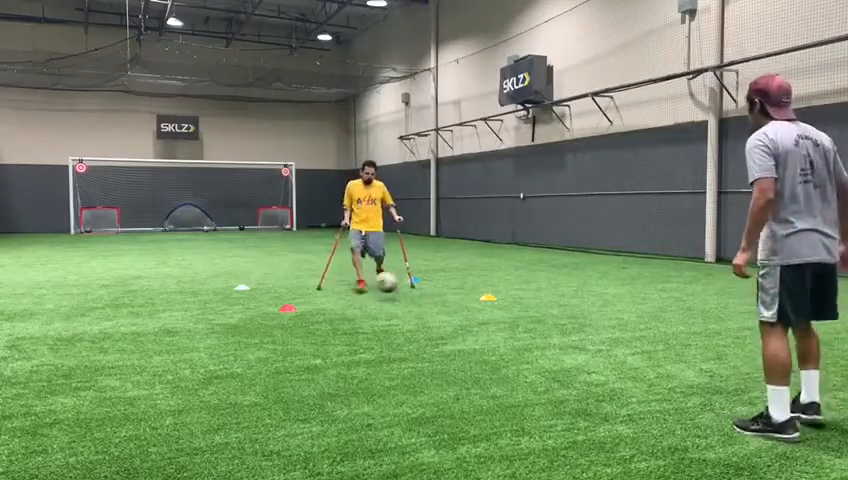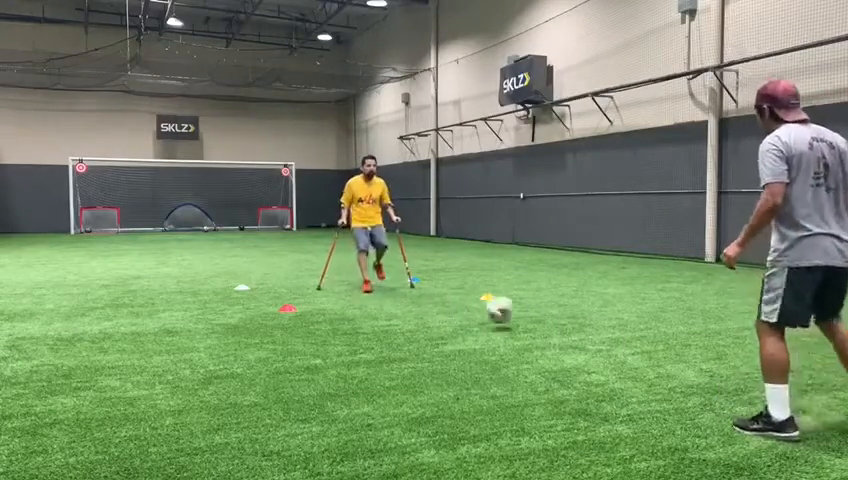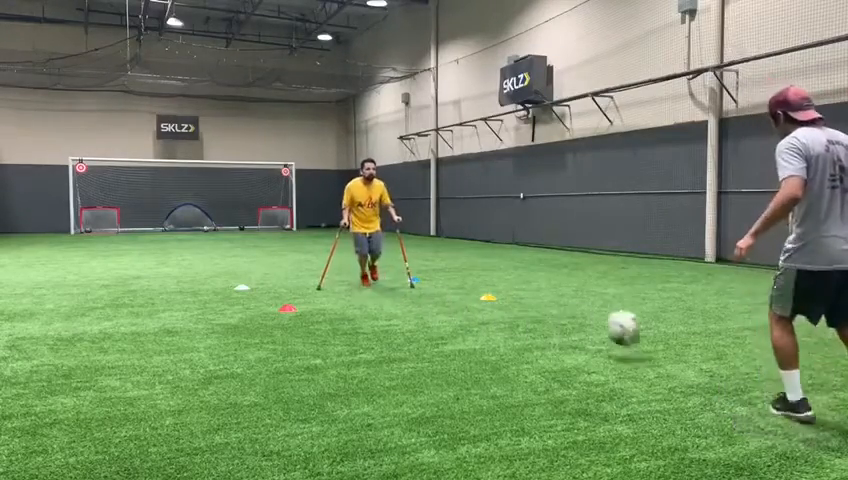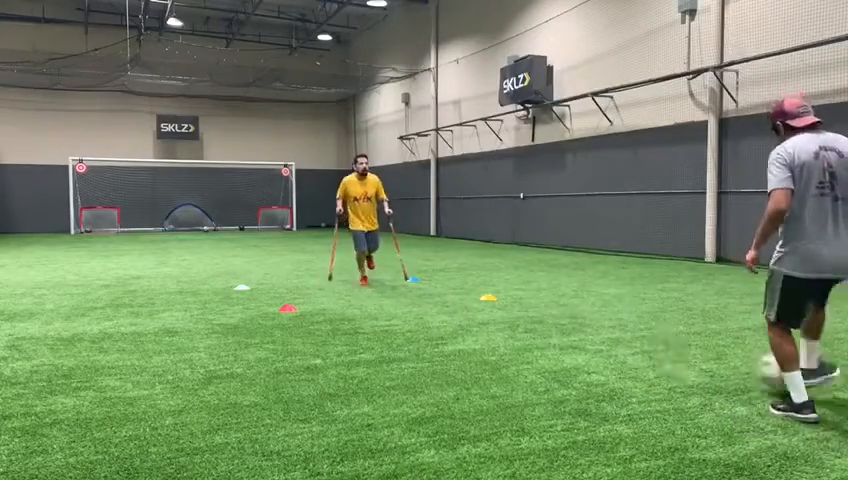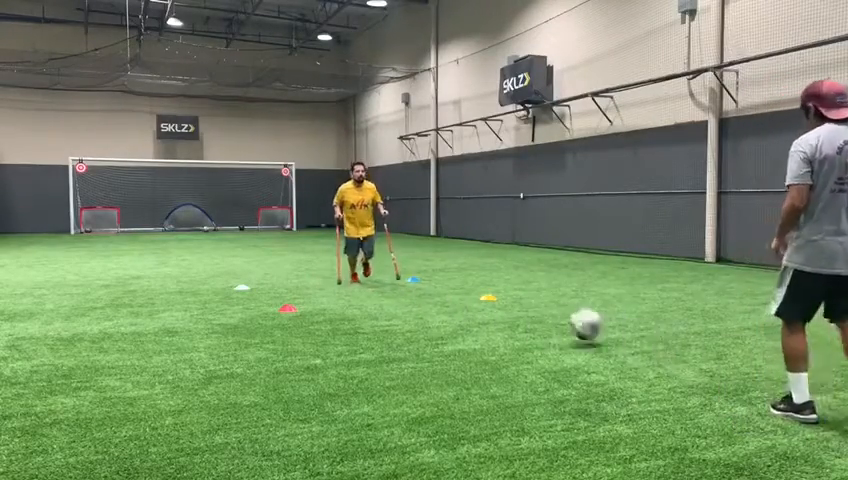
dt=0.3s
person 1, frame 1
left shoulder: (761, 138)
left elbow: (765, 195)
left wrist: (745, 249)
left hip: (785, 250)
left knee: (773, 328)
right knee: (804, 324)
left ankle: (779, 418)
right ankle: (809, 402)
person 1, frame 2
left shoulder: (776, 143)
left elbow: (773, 200)
left wrist: (740, 243)
left hip: (797, 252)
left knee: (770, 329)
left ankle: (779, 417)
person 1, frame 3
left shoulder: (792, 143)
left elbow: (792, 194)
left wrist: (752, 235)
left hip: (809, 254)
left knee: (780, 318)
left ankle: (796, 399)
person 1, frame 4
left shoulder: (784, 152)
left elbow: (779, 206)
left wrist: (756, 247)
left hip: (798, 256)
left knee: (779, 323)
right knee: (813, 304)
left ankle: (799, 400)
right ankle: (812, 364)
person 1, frame 5
left shoulder: (807, 143)
left elbow: (796, 202)
left wrist: (780, 237)
left hip: (811, 253)
left knee: (793, 322)
left ankle: (800, 401)
person 2, frame 1
left shoulder: (380, 186)
right shoulder: (351, 185)
left elbow: (389, 203)
right elbow: (347, 206)
left wrist: (395, 216)
right wrist: (346, 219)
left hip: (375, 228)
right hip: (357, 227)
left knee: (379, 255)
right knee: (355, 248)
left ankle: (380, 269)
right ankle: (361, 280)
person 2, frame 2
left shoulder: (381, 183)
right shoulder: (352, 183)
left elbow: (386, 203)
right elbow: (345, 203)
left wrist: (393, 216)
right wrist: (343, 217)
left hip: (376, 223)
right hip: (358, 224)
left knee: (382, 244)
right knee: (362, 249)
left ankle: (378, 264)
right ankle: (366, 280)
person 2, frame 3
left shoulder: (380, 185)
right shoulder: (352, 186)
left elbow: (387, 203)
right elbow: (346, 206)
left wrist: (394, 216)
right wrist: (345, 219)
left hip: (374, 226)
right hip: (358, 226)
left knee: (376, 252)
right knee: (362, 252)
left ankle: (372, 266)
right ankle: (364, 274)
person 2, frame 4
left shoulder: (375, 180)
right shoulder: (347, 181)
left elbow: (382, 197)
right elbow: (339, 196)
left wrist: (386, 208)
right wrist: (339, 206)
left hip: (372, 223)
right hip: (356, 223)
left knee: (373, 248)
right knee: (361, 250)
left ankle: (368, 255)
right ankle: (363, 276)
person 2, frame 5
left shoulder: (371, 187)
right shoulder: (344, 188)
left elbow: (378, 201)
right elbow: (336, 203)
left wrist: (382, 210)
right wrist: (338, 212)
left hip: (368, 229)
right hip: (351, 229)
left knee: (369, 254)
right knee: (352, 255)
left ankle: (365, 262)
right ankle: (353, 274)
